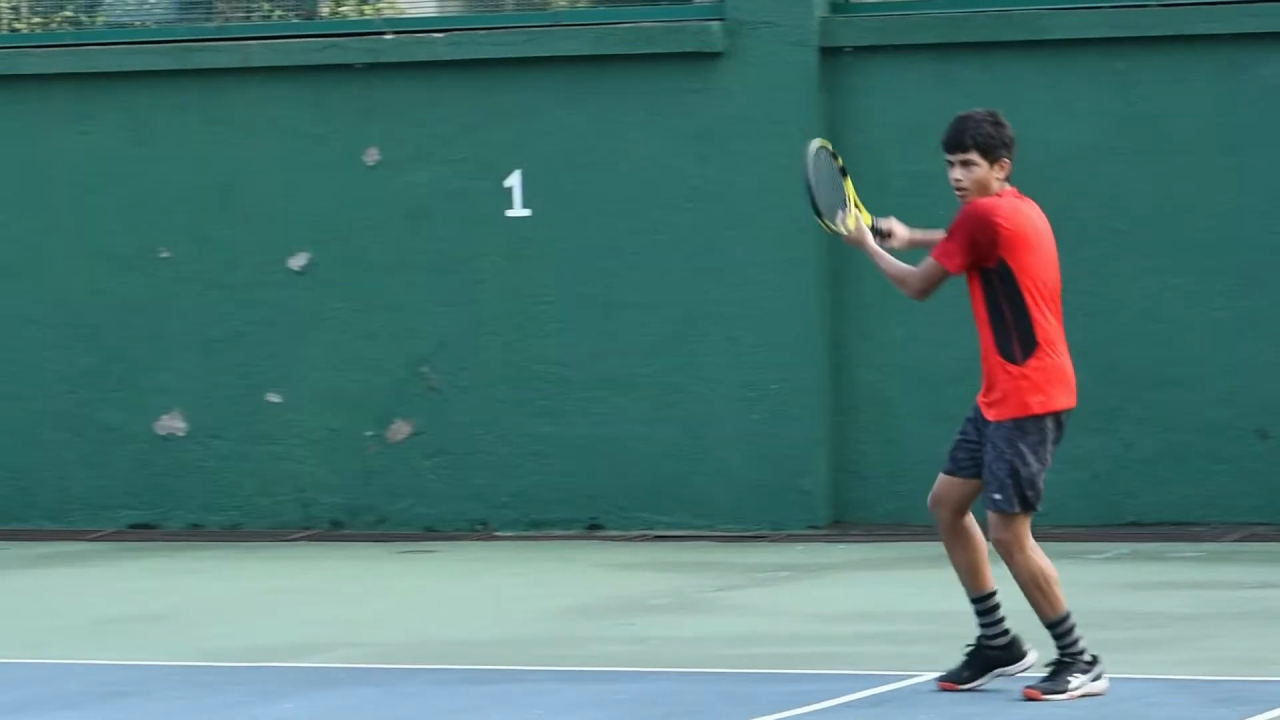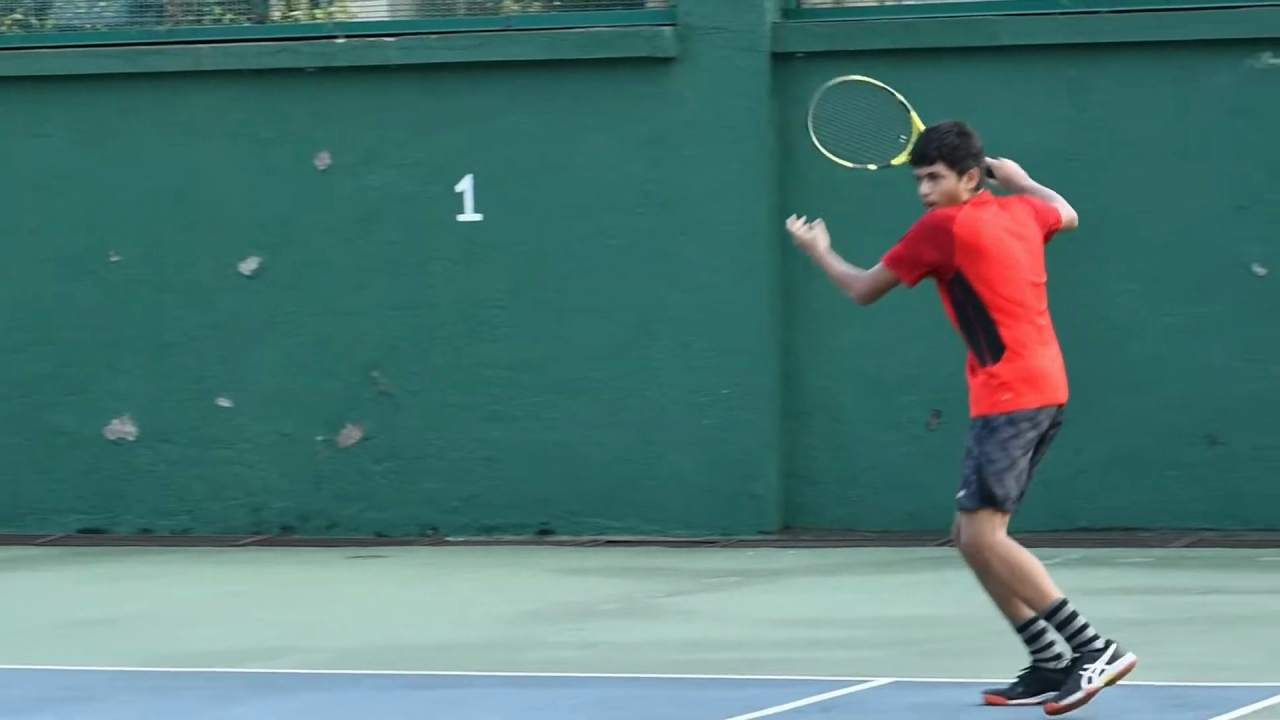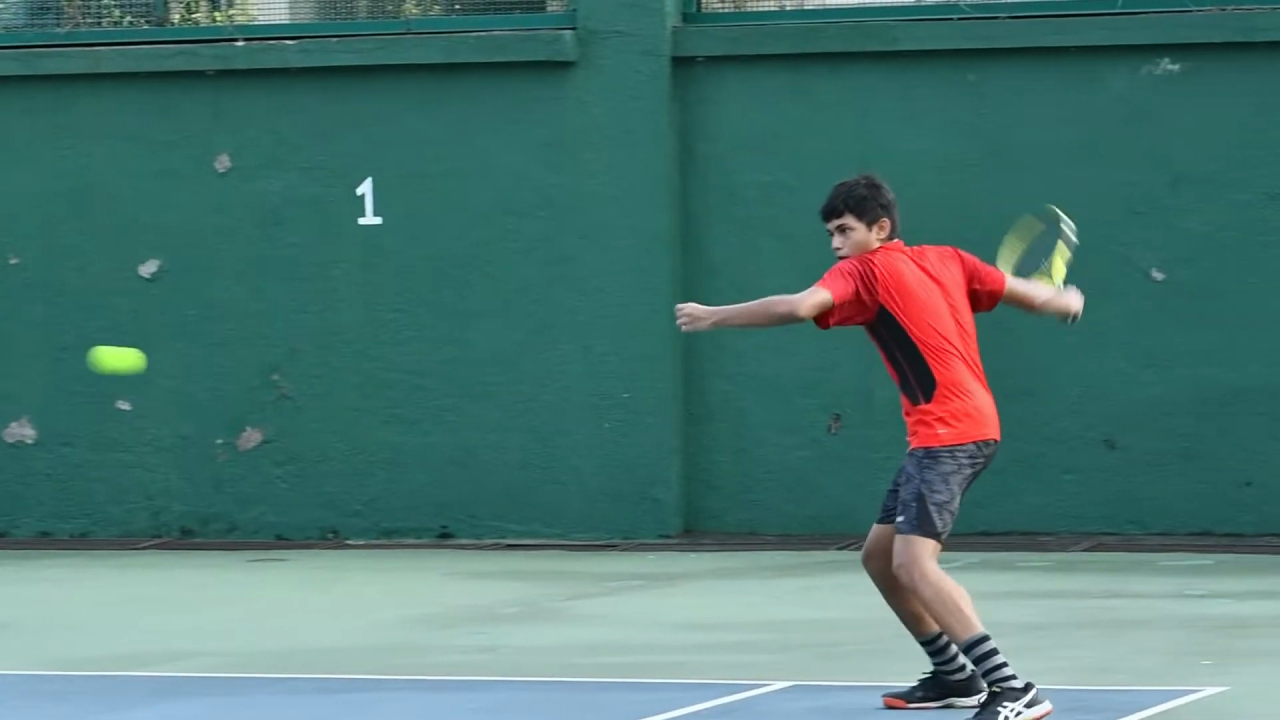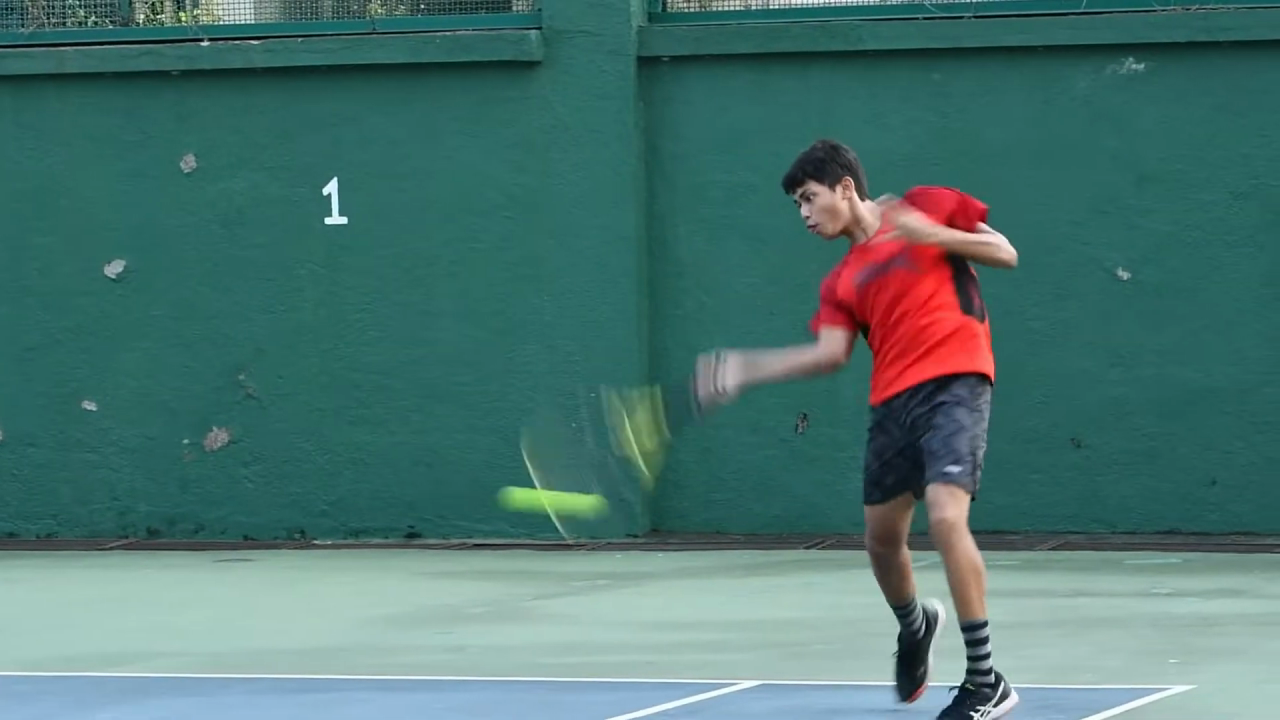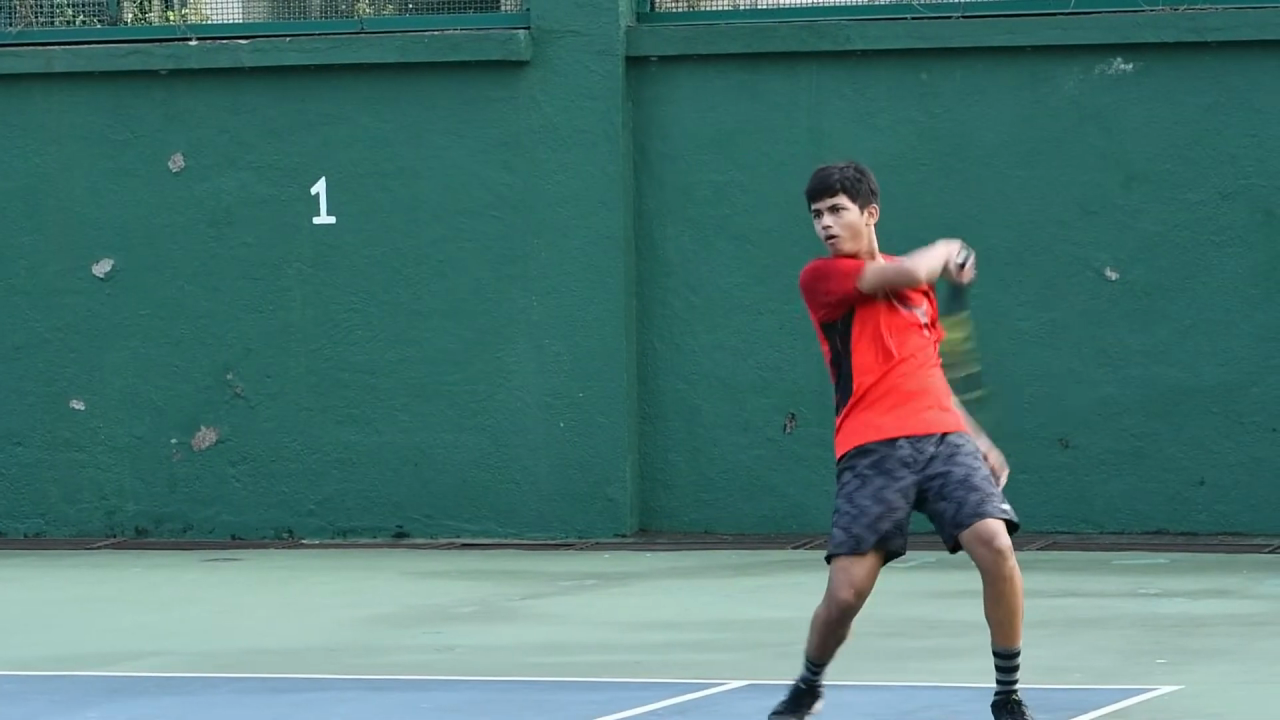
dt=0.5s
person 1, frame 1
left shoulder: (986, 214)
right shoulder: (1017, 210)
left elbow: (918, 286)
left wrist: (867, 245)
right wrist: (913, 237)
left hip: (1028, 397)
right hip: (1000, 397)
left knee: (1008, 534)
right knee: (946, 504)
left ankle: (1080, 662)
right ankle: (998, 641)
person 1, frame 2
left shoulder: (941, 227)
right shoulder: (1022, 210)
left elbow: (861, 289)
right elbow: (1063, 212)
left wrist: (820, 250)
right wrist: (1019, 178)
left hip: (1012, 399)
right hip: (1037, 393)
left knee: (985, 539)
right knee: (971, 537)
left ankle: (1097, 650)
right ankle: (1051, 664)
person 1, frame 3
left shoulder: (864, 271)
right shoulder: (948, 260)
left elbow: (798, 307)
right elbow: (1027, 295)
left wrist: (712, 316)
right wrist: (1066, 301)
left hip: (947, 435)
right hip: (957, 431)
left knee: (913, 564)
right knee: (878, 556)
right ankle: (954, 674)
person 1, frame 4
left shoulder: (925, 203)
right shoulder: (841, 277)
left elbow: (1005, 254)
right elbow: (829, 353)
left wrist: (932, 233)
right wrist: (745, 369)
left hip: (954, 380)
right hip: (892, 398)
left knee: (946, 518)
right knee: (881, 538)
right ankle: (915, 622)
person 1, frame 5
left shoulder: (918, 283)
right shoulder: (821, 277)
right elbow: (907, 273)
left wrist: (976, 440)
right wrist: (947, 249)
left hip: (943, 437)
right hip: (872, 449)
left knee: (996, 547)
right knee: (844, 595)
